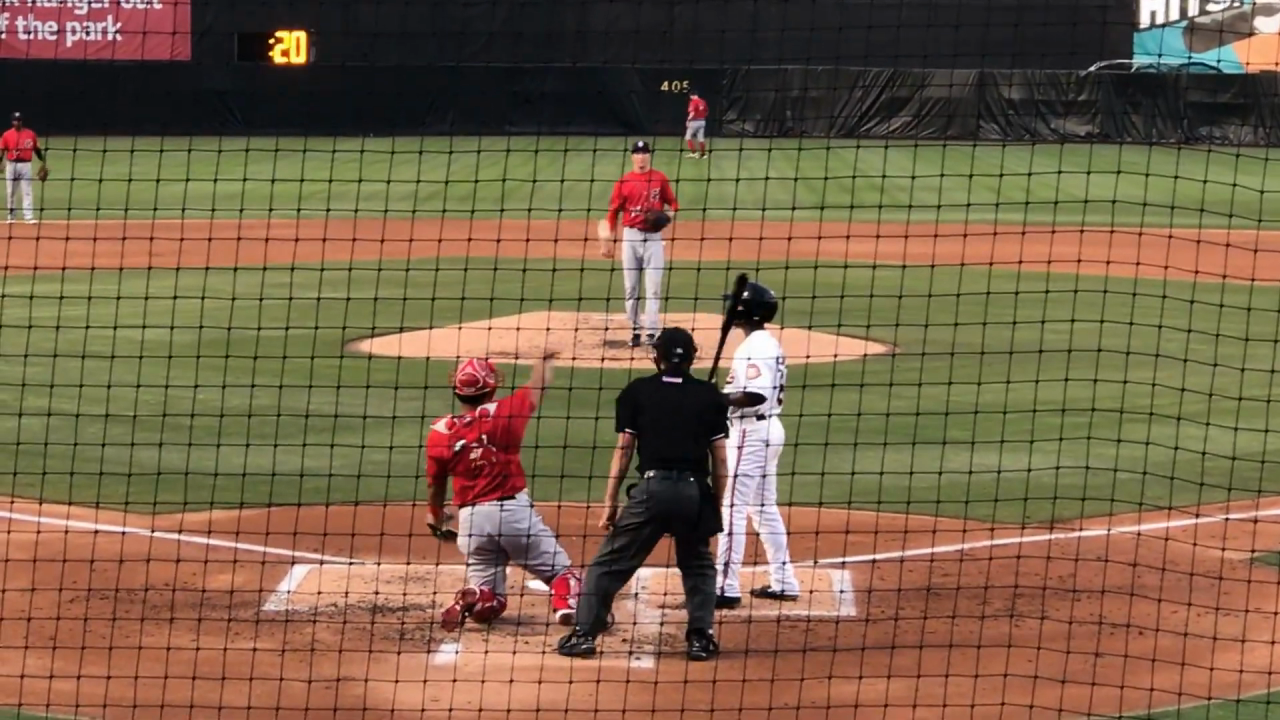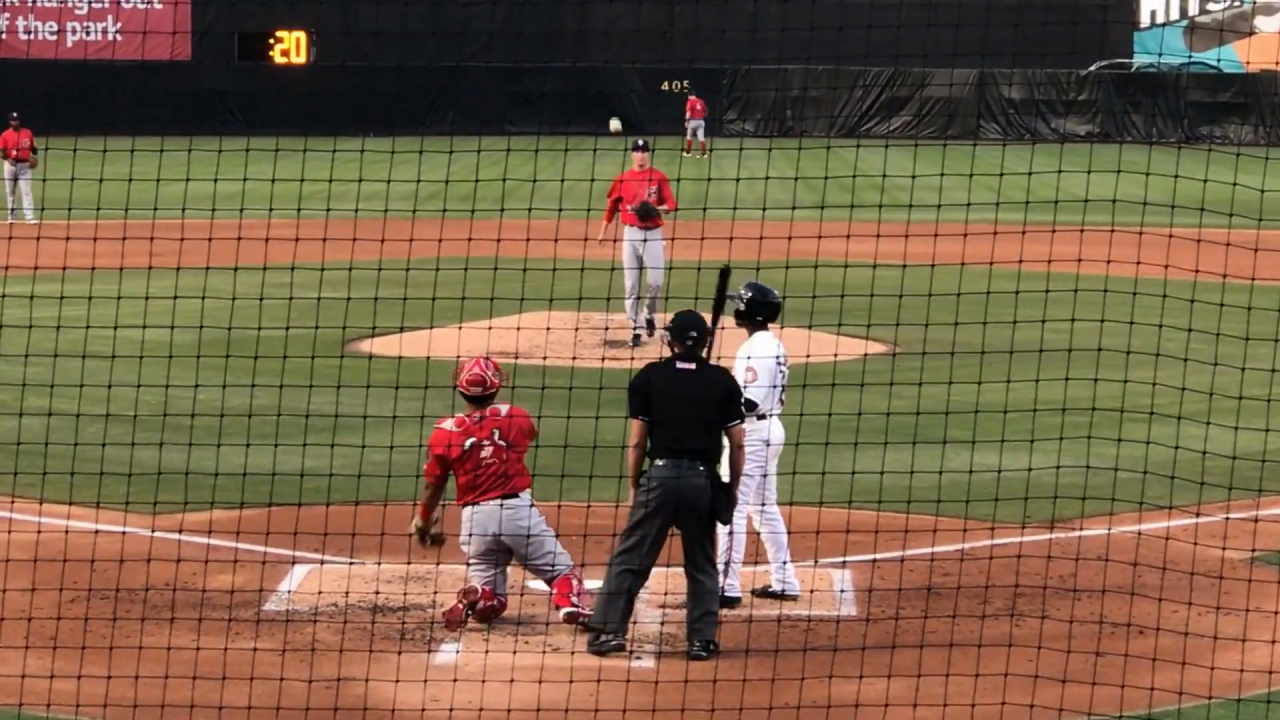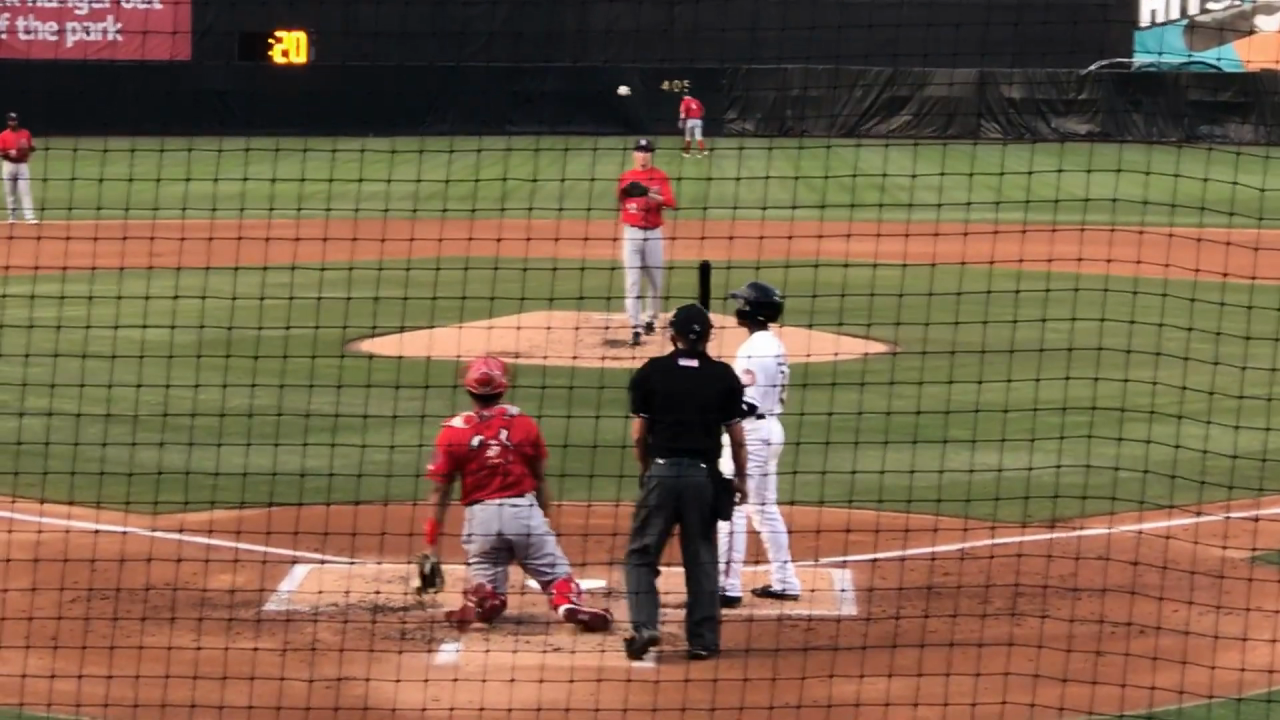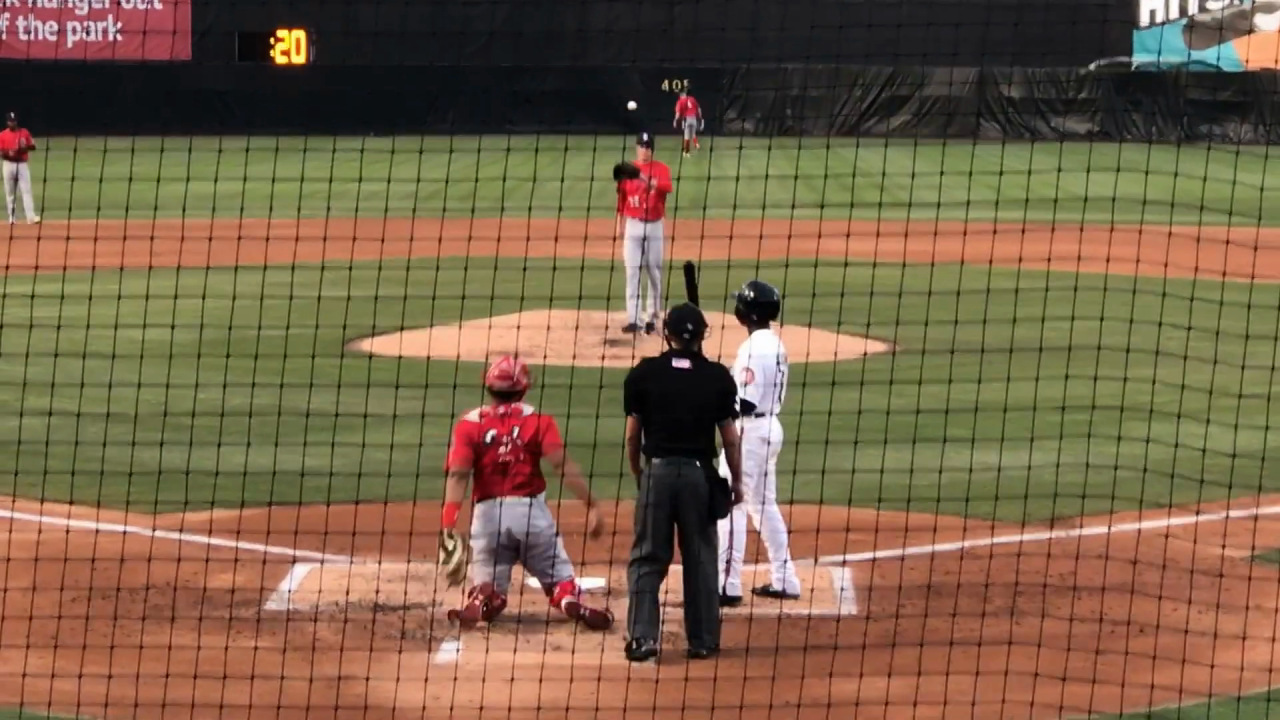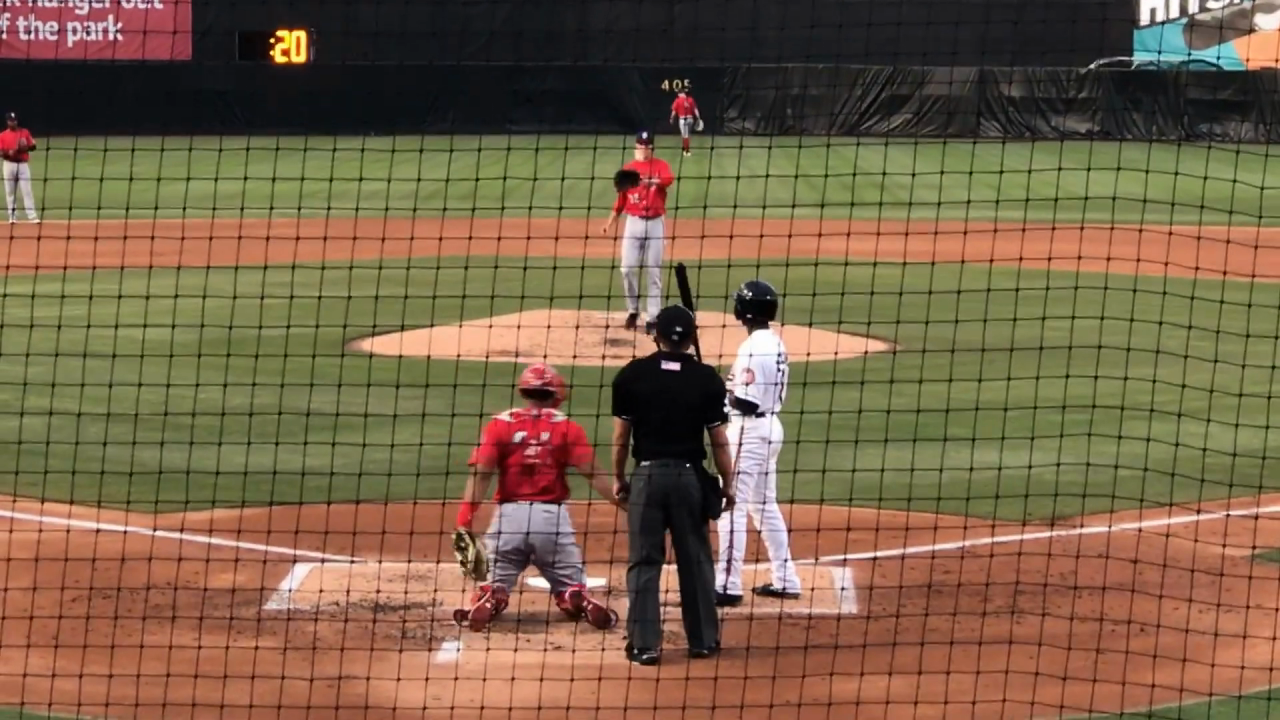
dt=0.2s
person 1, frame 1
left shoulder: (637, 391)
right shoulder: (710, 395)
left elbow: (623, 452)
right elbow: (719, 457)
left wrist: (609, 502)
right wrist: (716, 502)
left hip: (651, 487)
right hip: (693, 490)
left knee: (611, 562)
right knee: (699, 566)
left ankle: (582, 634)
right ankle: (701, 639)
person 1, frame 2
left shoulder: (649, 376)
right shoulder: (722, 380)
left elbow: (637, 440)
right elbow: (737, 441)
left wrist: (634, 484)
right wrist: (734, 484)
left hip: (660, 476)
right hip: (702, 480)
left knee: (630, 557)
right knee: (702, 563)
left ankle: (609, 630)
right ankle: (703, 640)
person 1, frame 3
left shoulder: (651, 372)
right shoulder: (723, 376)
left elbow: (639, 436)
right elbow: (737, 437)
right wrist: (740, 477)
left hip: (661, 472)
right hip: (703, 476)
left knee: (642, 554)
right knee: (702, 559)
left ankle: (645, 627)
right ankle: (703, 639)
person 1, frame 4
left shoulder: (644, 373)
right shoulder: (717, 376)
left elbow: (632, 434)
right elbow: (730, 437)
left wrist: (637, 470)
right wrist: (736, 480)
left hip: (657, 473)
right hip: (698, 475)
left knee: (647, 560)
right knee: (700, 559)
left ankle: (644, 638)
right ankle: (703, 640)
person 1, frame 5
left shoulder: (632, 374)
right shoulder: (707, 378)
left elbow: (621, 437)
right elbow: (719, 440)
left wrist: (618, 477)
right wrist: (727, 484)
left hip: (647, 476)
right hip: (689, 477)
left knee: (644, 563)
right knee: (696, 561)
left ankle: (645, 643)
right ankle: (703, 640)
person 2, frame 1
left shoulder: (754, 347)
right shoulder: (769, 344)
left elbow: (756, 395)
left wrist: (719, 397)
right wrist: (727, 401)
left hip: (751, 433)
right hip: (768, 429)
left knee: (732, 509)
right knee: (764, 507)
left ankle: (726, 588)
right ankle: (784, 581)
person 2, frame 2
left shoulder: (754, 349)
right shoulder: (774, 345)
left elbow: (748, 403)
left hip: (751, 433)
right hip: (769, 429)
left knee: (731, 509)
right knee: (764, 507)
left ankle: (727, 588)
right ankle: (784, 581)
person 2, frame 3
left shoulder: (753, 349)
right shoulder: (774, 346)
left elbow: (746, 405)
left hip: (749, 433)
right hip: (769, 429)
left knee: (731, 509)
right knee: (763, 507)
left ankle: (727, 588)
right ankle: (785, 581)
person 2, frame 4
left shoulder: (754, 348)
right shoulder: (775, 345)
left elbow: (745, 404)
left hip: (749, 432)
right hip: (768, 428)
left knee: (731, 508)
right knee: (763, 506)
left ankle: (728, 587)
right ankle: (785, 581)
person 2, frame 5
left shoulder: (754, 347)
right shoulder: (775, 343)
left elbow: (747, 403)
right wrist: (726, 391)
left hip: (749, 431)
right hip: (768, 427)
left knee: (732, 507)
right knee: (764, 505)
left ankle: (728, 586)
right ankle: (785, 580)
person 3, frame 1
left shoulder: (440, 434)
right shoulder: (504, 414)
left elbow: (436, 489)
right elbow: (537, 388)
left wrist: (437, 518)
right wrist: (545, 360)
left hip: (473, 519)
right hip: (515, 510)
left knee: (488, 604)
right knee: (561, 570)
left ankle: (469, 601)
right ankle: (567, 606)
person 3, frame 2
left shoulder: (444, 433)
right shoulder: (514, 418)
left elbow: (433, 489)
right elbow: (533, 433)
left wrist: (423, 520)
left hip: (476, 517)
right hip: (518, 510)
left knee: (488, 604)
right knee: (563, 572)
left ankle: (470, 601)
right ankle: (569, 607)
person 3, frame 3
left shoulder: (453, 430)
right shoulder: (522, 422)
left elbow: (441, 488)
right elbow: (539, 477)
left wrist: (431, 538)
right wrist: (545, 511)
left hip: (480, 516)
right hip: (523, 511)
left knee: (489, 603)
right knee: (559, 577)
left ankle: (476, 600)
right ankle: (570, 604)
person 3, frame 4
left shoulder: (469, 424)
right shoulder: (537, 420)
left elbow: (457, 474)
right elbow: (564, 467)
left wrist: (449, 523)
right wrist: (592, 506)
left hip: (489, 513)
right hip: (531, 511)
left knee: (489, 591)
right knee: (561, 582)
left ankle: (481, 600)
right ankle: (572, 604)
person 3, frame 5
left shoulder: (501, 424)
right shoulder: (566, 426)
left elbow: (480, 473)
right elbow: (594, 474)
left wrist: (464, 522)
left hip: (510, 516)
right hip: (552, 517)
left knee: (492, 589)
right knee: (570, 589)
left ankle: (489, 601)
right ankle: (579, 600)
person 4, frame 1
left shoulder: (660, 179)
right shoulder: (624, 181)
left elbow: (673, 202)
right elbow: (614, 211)
left wrist: (669, 212)
right wrist: (608, 240)
left hip: (653, 236)
right hip: (631, 235)
left knee: (653, 285)
right knee: (631, 287)
left ankle: (651, 330)
right ankle: (636, 330)
person 4, frame 2
left shoulder: (659, 177)
right shoulder: (623, 179)
left elbow: (672, 204)
right elbow: (612, 205)
left wrist: (659, 208)
right wrist: (604, 230)
left hip: (653, 234)
right hip: (630, 234)
left knee: (656, 282)
right knee: (631, 285)
left ankle: (649, 315)
right ankle: (636, 330)
person 4, frame 3
left shoulder: (660, 177)
right shoulder: (626, 177)
left elbow: (671, 202)
left wrist: (651, 196)
right wrist: (624, 224)
left hip: (653, 233)
right hip: (631, 233)
left knee: (655, 280)
right knee: (632, 282)
left ankle: (651, 319)
right ankle: (636, 328)
person 4, frame 4
left shoulder: (660, 169)
left elbow: (666, 187)
left wrist: (646, 180)
right wrist: (620, 222)
left hip: (654, 226)
right hip: (633, 225)
left knee: (654, 274)
right knee: (632, 273)
left ankle: (651, 318)
right ankle: (633, 320)
person 4, frame 5
left shoulder: (660, 165)
right shoulder: (628, 168)
left elbow: (668, 178)
right elbow: (622, 197)
left wrist: (651, 181)
right wrist: (611, 220)
left hip: (654, 224)
right hip: (633, 223)
left knee: (653, 272)
right knee: (627, 269)
left ankle: (652, 319)
right ankle: (633, 310)
